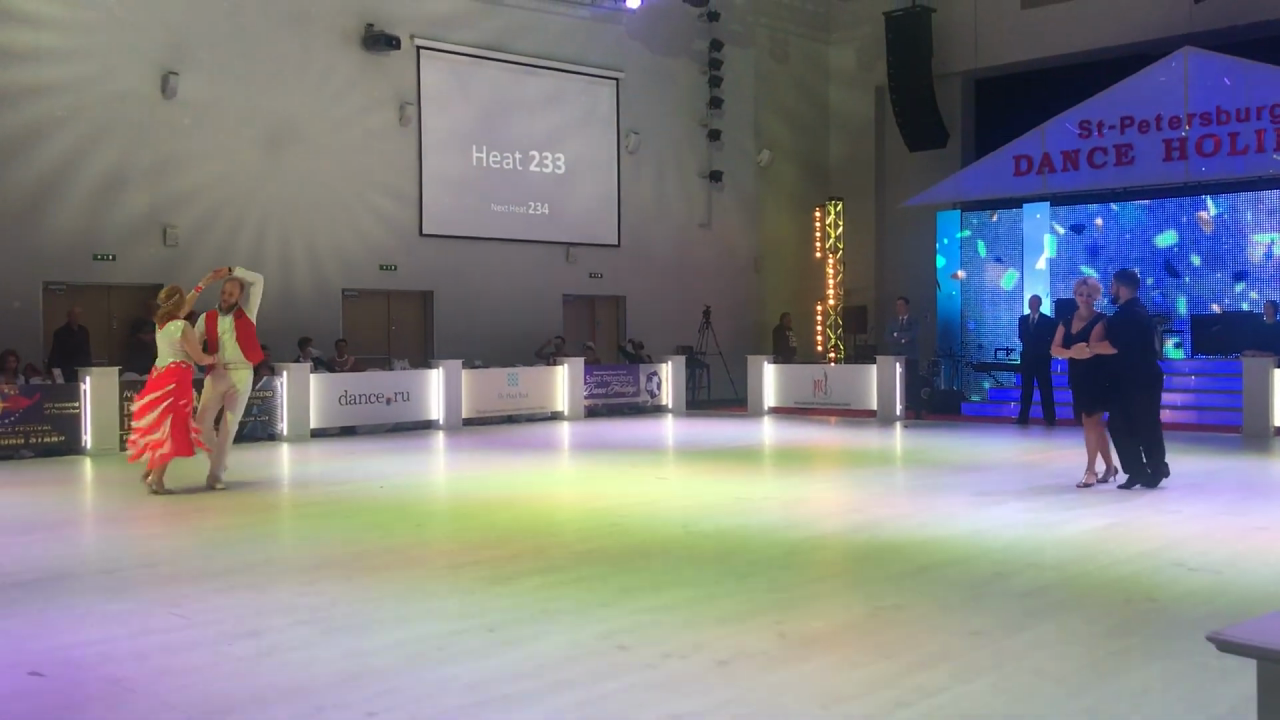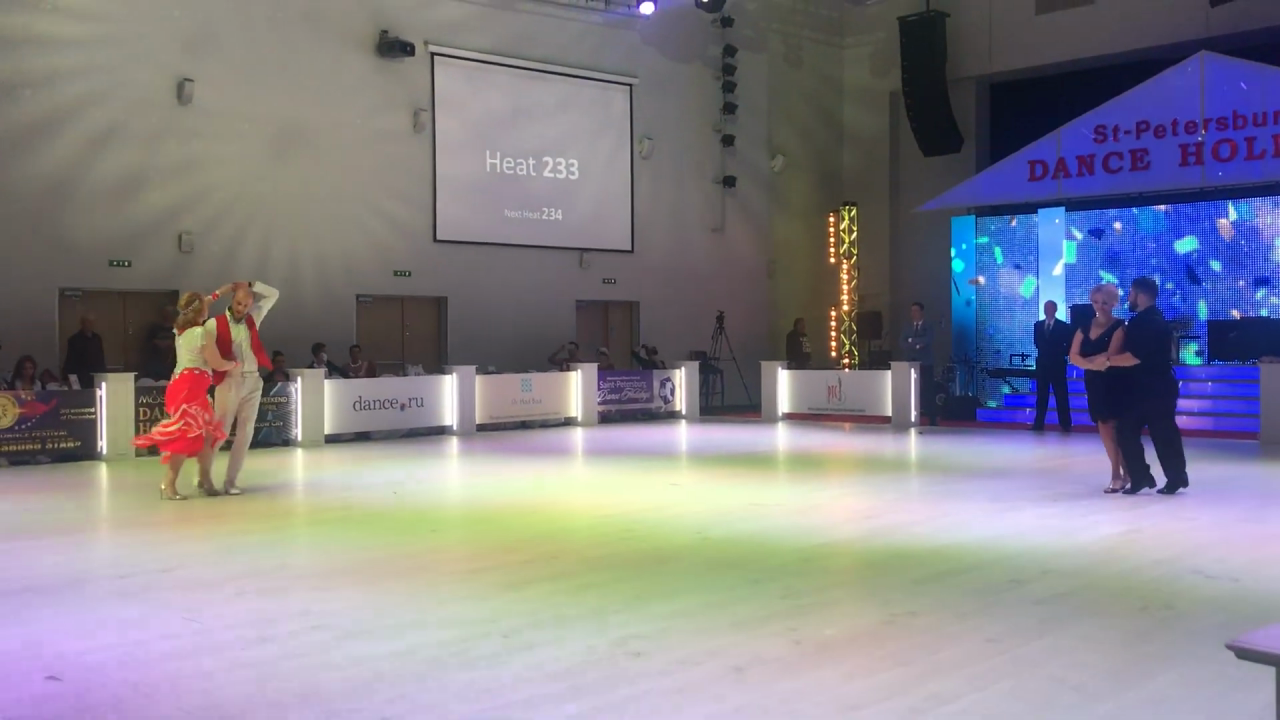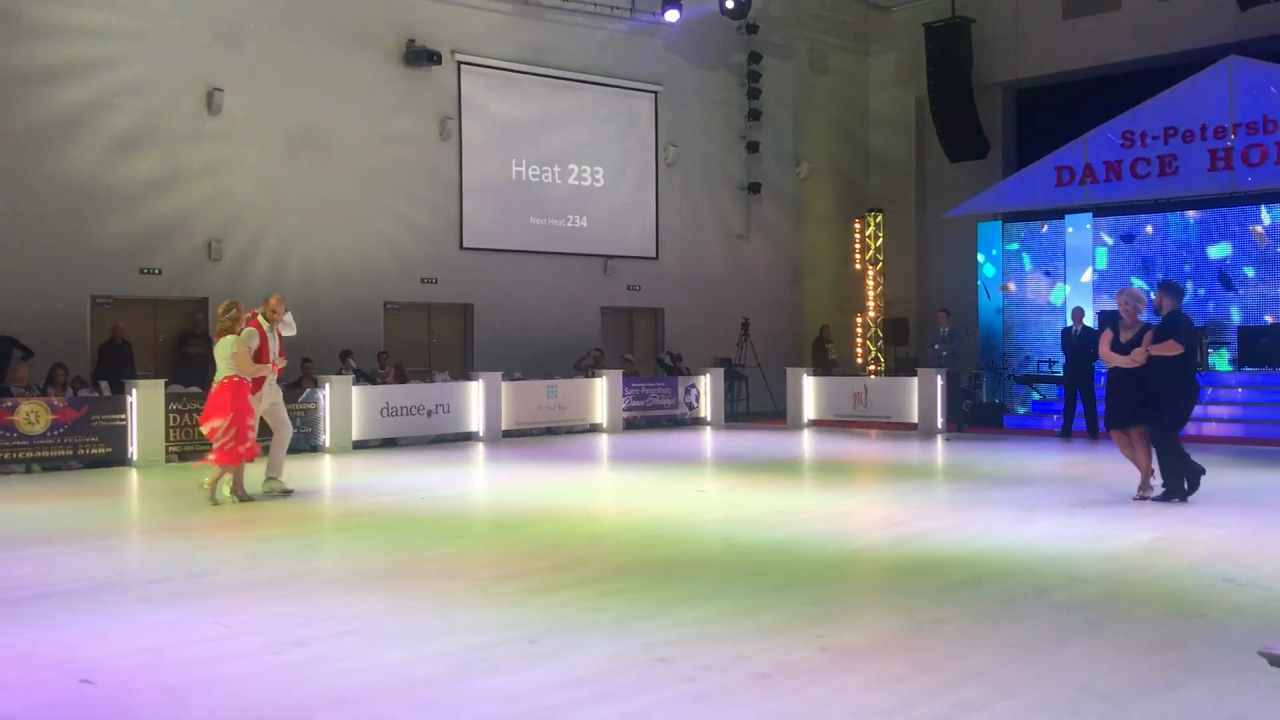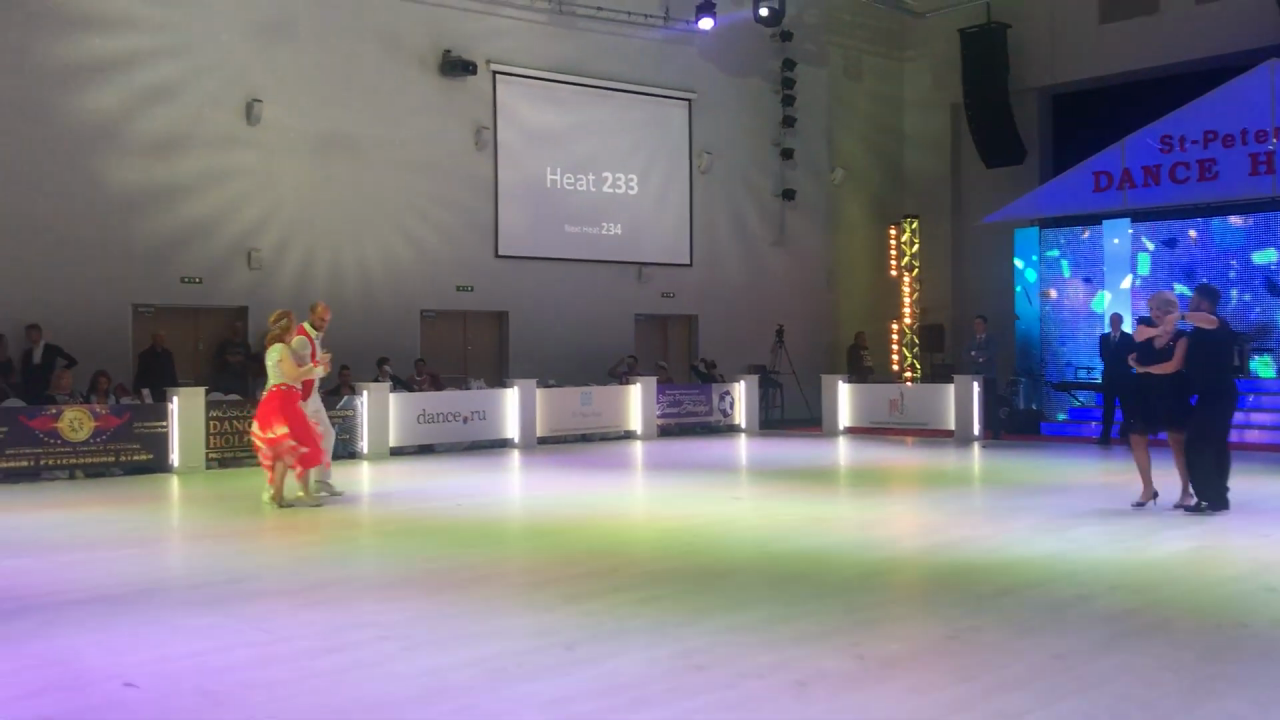
dt=0.2s
person 1, frame 1
left shoulder: (1134, 314)
right shoulder: (1125, 313)
left elbow: (1114, 346)
right elbow: (1111, 337)
left wrist: (1088, 347)
left hip: (1143, 379)
right hip: (1128, 379)
left knee: (1146, 425)
right knee: (1118, 423)
left ankle: (1156, 469)
right ankle: (1138, 471)
person 1, frame 2
left shoulder: (1153, 323)
right shoulder: (1141, 321)
left elbow: (1136, 356)
right elbow: (1131, 348)
left wrist: (1108, 361)
left hip: (1158, 389)
right hip: (1140, 389)
left knee: (1164, 433)
right knee: (1126, 430)
left ankle: (1176, 477)
right ankle: (1141, 478)
person 1, frame 3
left shoulder: (1181, 323)
right shoulder: (1166, 323)
left elbow: (1176, 346)
right elbow: (1158, 350)
left wrist: (1147, 350)
left hip: (1179, 392)
right hip: (1165, 392)
left knee: (1162, 436)
right knee: (1161, 437)
left ankle: (1191, 472)
right ankle: (1175, 487)
person 1, frame 4
left shoulder: (1215, 326)
right shoulder: (1200, 331)
left elbow: (1211, 321)
right elbow: (1185, 349)
left wrist: (1182, 317)
left hip: (1218, 395)
right hip: (1210, 395)
left knee: (1198, 444)
right knee: (1212, 444)
left ankle: (1211, 496)
right ankle: (1216, 495)
person 2, frame 1
left shoulder: (1100, 321)
right shoulder: (1067, 321)
right elbow: (1054, 349)
left wrist: (1069, 352)
right wrist: (1074, 352)
left hip: (1097, 376)
right hip: (1078, 377)
left knee: (1091, 422)
right knee: (1094, 424)
left ankle: (1090, 471)
right ankle: (1109, 467)
person 2, frame 2
left shoulder: (1119, 327)
right shoulder: (1085, 328)
left elbow: (1110, 356)
right elbow: (1073, 356)
left wrist: (1087, 361)
right wrist: (1092, 364)
left hip: (1113, 383)
right hip: (1094, 384)
left knee: (1107, 428)
right knee: (1108, 430)
left ankle: (1116, 476)
right ankle: (1124, 473)
person 2, frame 3
left shoulder: (1147, 330)
right shoulder: (1112, 329)
left elbow: (1141, 359)
right elbow: (1103, 353)
left wrist: (1114, 362)
right wrist: (1127, 359)
left hip: (1140, 388)
right hip: (1117, 389)
left knee: (1139, 436)
right knee: (1118, 437)
left ankle: (1146, 483)
right ankle: (1145, 471)
person 2, frame 4
left shoulder: (1181, 337)
right shoulder: (1144, 327)
left elbow: (1174, 366)
right elbow: (1139, 335)
left wrist: (1142, 368)
right wrist: (1159, 330)
left hip: (1172, 394)
right hip: (1144, 394)
left knee: (1177, 443)
right knee: (1137, 440)
left ankle: (1186, 491)
right ankle: (1148, 488)
person 3, frame 1
left shoulder: (161, 323)
right shoulder: (182, 327)
left elbow: (183, 307)
right elbow: (198, 357)
left wrist: (203, 284)
right wrist: (214, 358)
left hip: (161, 379)
right hip: (175, 380)
left knee: (159, 427)
right knee: (172, 430)
left ankle: (151, 472)
right ankle: (156, 480)
person 3, frame 2
left shoulder: (182, 329)
right shoulder: (202, 334)
left elbow: (199, 310)
right elbow: (217, 364)
left wrist: (219, 293)
right wrist: (235, 364)
left hip: (182, 384)
right hip: (192, 386)
left knee: (206, 435)
right knee: (184, 437)
left ankle: (205, 481)
right ankle: (168, 485)
person 3, frame 3
left shoulder: (222, 339)
right shoulder: (235, 341)
right elbow: (250, 370)
right wrist: (274, 366)
left hip: (225, 392)
right hip: (232, 394)
left knee: (241, 444)
right knee: (236, 444)
left ankle: (238, 488)
right ankle: (212, 482)
person 3, frame 4
left shoulder: (276, 347)
right shoulder: (282, 349)
right elbow: (295, 375)
right wrist: (317, 363)
left hip: (279, 401)
right hip: (282, 402)
left knee: (285, 450)
right knee: (304, 446)
left ankle: (276, 493)
right ankle: (306, 493)
person 4, frame 1
left shoulder: (247, 311)
right shoulder: (208, 318)
left elbow: (258, 280)
left wrist: (231, 270)
left hip: (241, 374)
right hip: (216, 374)
left knee: (230, 423)
right knee: (203, 420)
left ankle: (215, 474)
right ankle: (218, 463)
person 4, frame 2
left shoulder: (252, 318)
right shoulder: (215, 324)
left elbow: (273, 294)
left wrist: (251, 285)
left hip: (252, 381)
right hip: (228, 382)
left knee: (246, 431)
left ankle: (230, 481)
person 4, frame 3
left shoulder: (275, 326)
right shoulder: (251, 330)
left elbow: (292, 330)
left wrist: (286, 313)
left hip: (272, 388)
right hip: (255, 389)
left knee: (285, 429)
left ankle: (273, 480)
person 4, frame 4
left shoulder: (314, 335)
right shoulder: (301, 339)
left hip: (312, 395)
right hip: (300, 397)
left knee: (327, 434)
left ankle: (321, 481)
